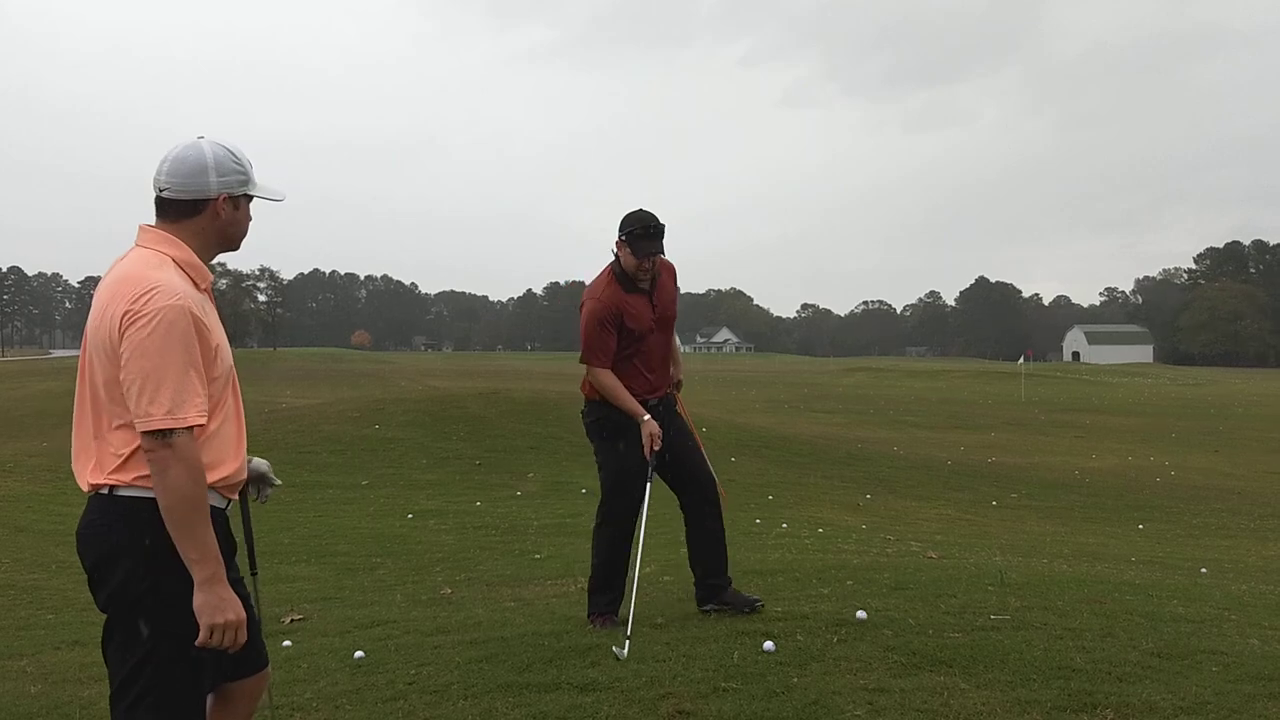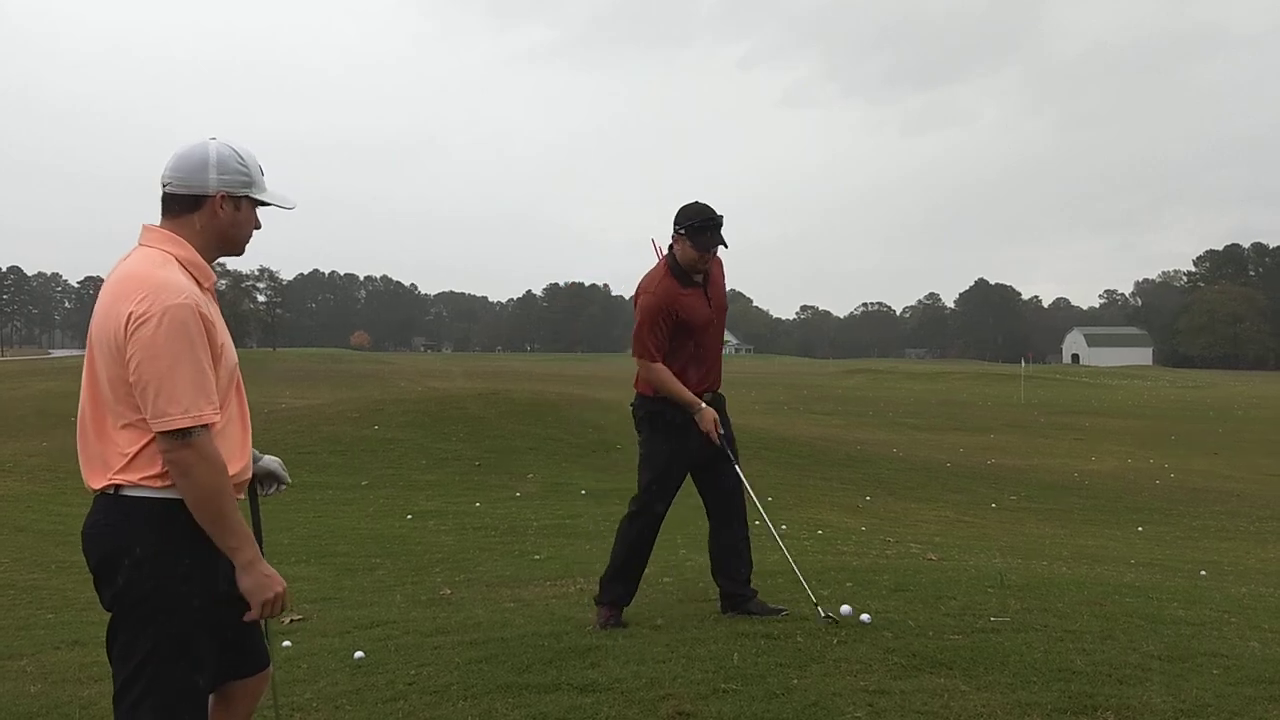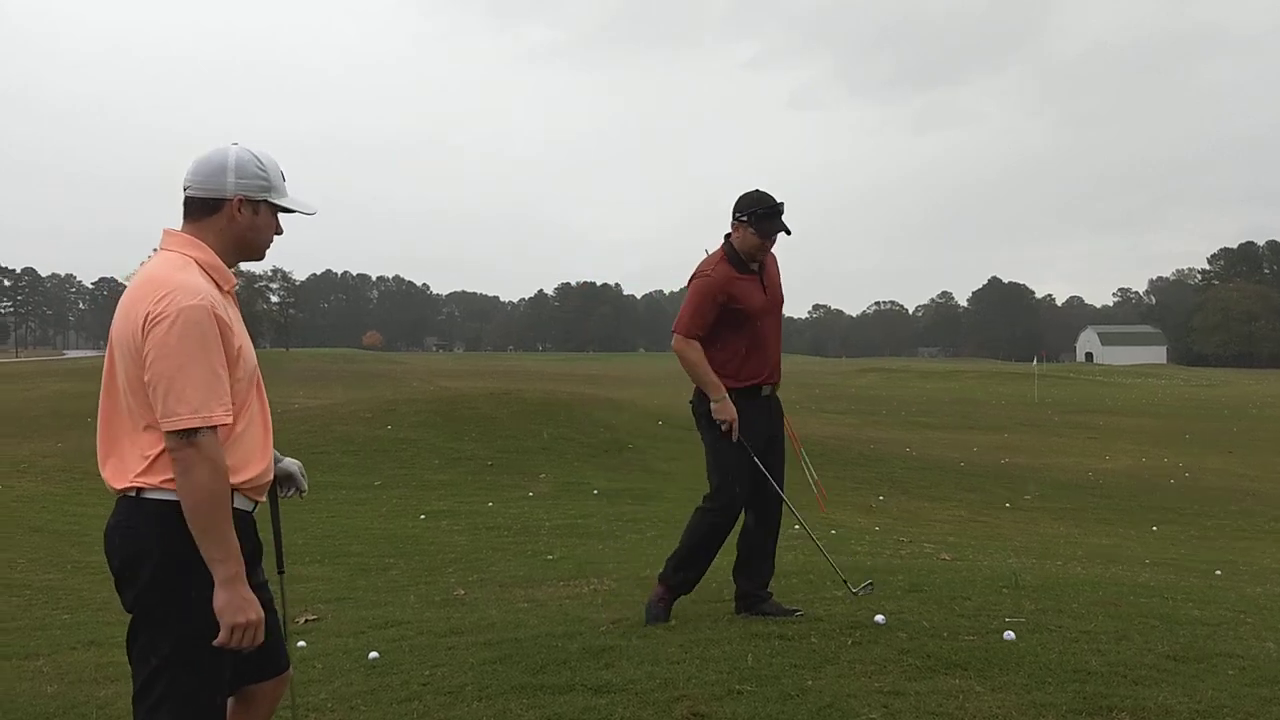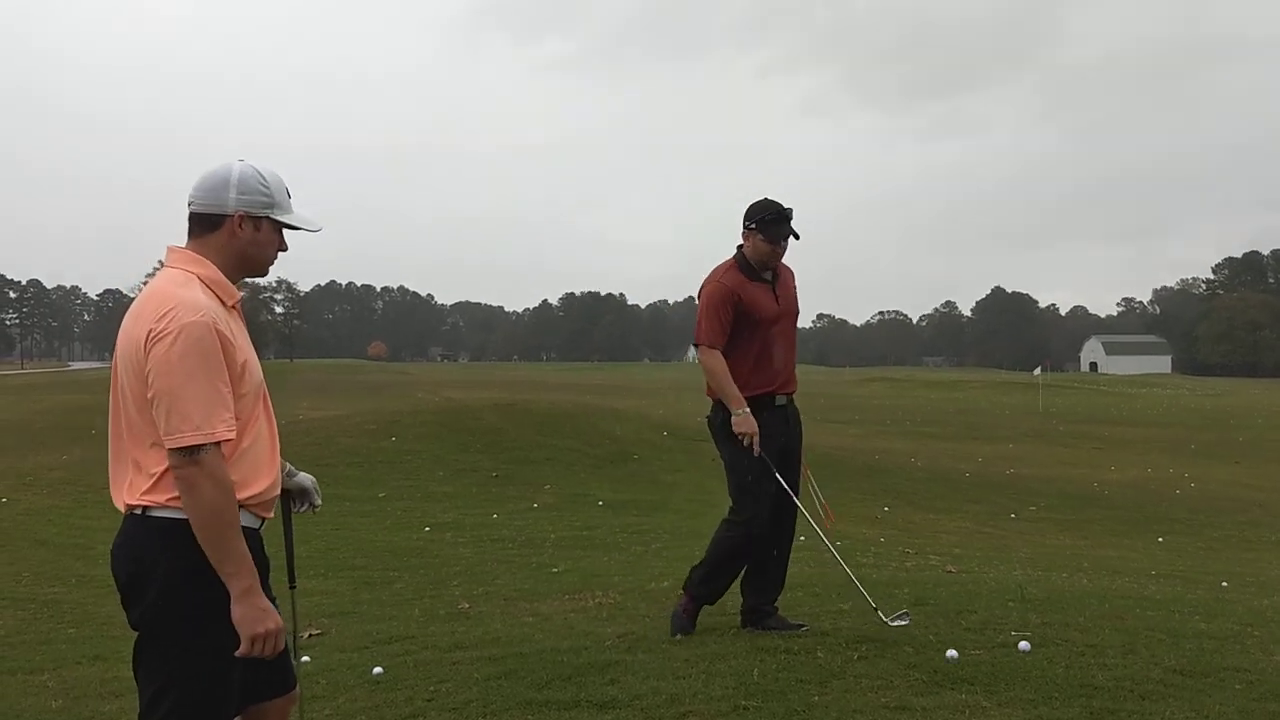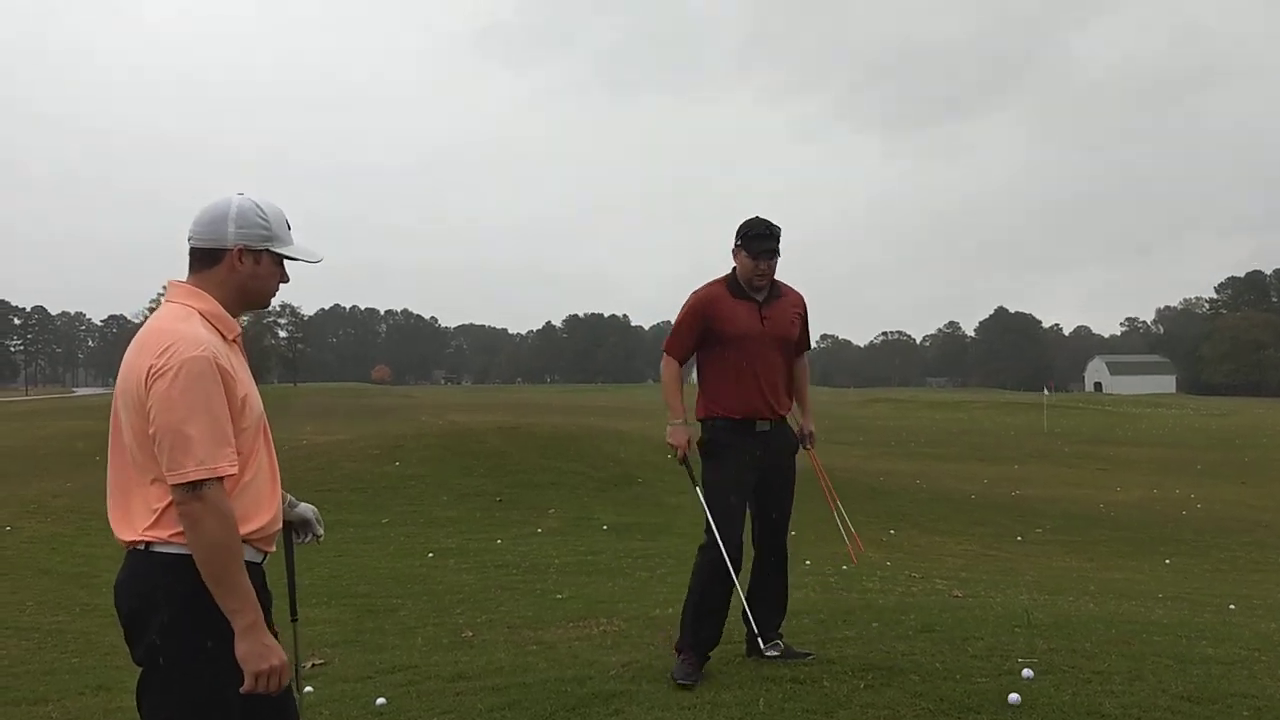
dt=0.4s
person 1, frame 1
left shoulder: (162, 277)
right shoulder: (164, 296)
right elbow: (165, 447)
left wrist: (234, 462)
right wrist: (210, 579)
left hip: (170, 525)
right hip: (153, 531)
person 1, frame 2
left shoulder: (166, 278)
right shoulder: (168, 295)
right elbow: (184, 446)
left wrist: (244, 458)
right wrist: (249, 561)
left hip: (177, 523)
right hip: (159, 532)
person 1, frame 3
left shoulder: (192, 282)
right shoulder: (187, 296)
right elbow: (190, 447)
left wrist: (264, 458)
right wrist: (229, 580)
left hip: (203, 526)
right hip: (181, 535)
person 1, frame 4
left shoulder: (200, 301)
right shoulder: (189, 313)
right elbow: (194, 464)
left wrist: (277, 472)
right wrist: (247, 592)
left hip: (208, 544)
right hip: (186, 551)
person 1, frame 5
left shoulder: (203, 335)
right shoulder: (190, 349)
right elbow: (197, 498)
left wrist: (278, 504)
right wrist: (249, 627)
left hip: (214, 579)
right hip: (190, 588)
person 2, frame 1
left shoulder: (666, 274)
right shoulder: (601, 300)
right elbow: (598, 372)
left wrist: (675, 366)
right wrist: (641, 417)
left hip: (660, 407)
right hip: (614, 417)
left knee: (703, 493)
right knee: (619, 512)
left ankle: (714, 589)
right ankle: (602, 607)
person 2, frame 2
left shoulder: (713, 268)
right shoulder: (658, 291)
right elbow: (647, 362)
right wrist: (696, 408)
left hip: (708, 405)
right hip: (667, 411)
left knee: (729, 502)
right knee: (649, 507)
left ankle: (737, 594)
right ankle: (611, 601)
person 2, frame 3
left shoulder: (768, 264)
right shoulder: (712, 277)
right elbow: (684, 342)
right wrist: (720, 398)
left hip: (765, 400)
right hip: (727, 406)
left knee: (768, 500)
right knee: (725, 501)
left ankle: (752, 594)
right ankle: (670, 586)
person 2, frame 4
left shoulder: (785, 277)
right shoulder: (723, 284)
right elbow: (708, 353)
right wrist: (740, 412)
left hip: (784, 411)
right hip: (744, 417)
left knee: (782, 516)
right knee: (750, 516)
left ankle: (760, 608)
right ankle: (695, 594)
person 2, frame 5
left shoulder: (793, 302)
right shoulder: (707, 301)
right elbow: (672, 360)
left wrist: (805, 414)
right wrist: (677, 423)
left hip: (776, 436)
right hip: (727, 438)
left knee: (774, 541)
right knee: (724, 544)
left ankle: (766, 637)
right ankle: (692, 648)
